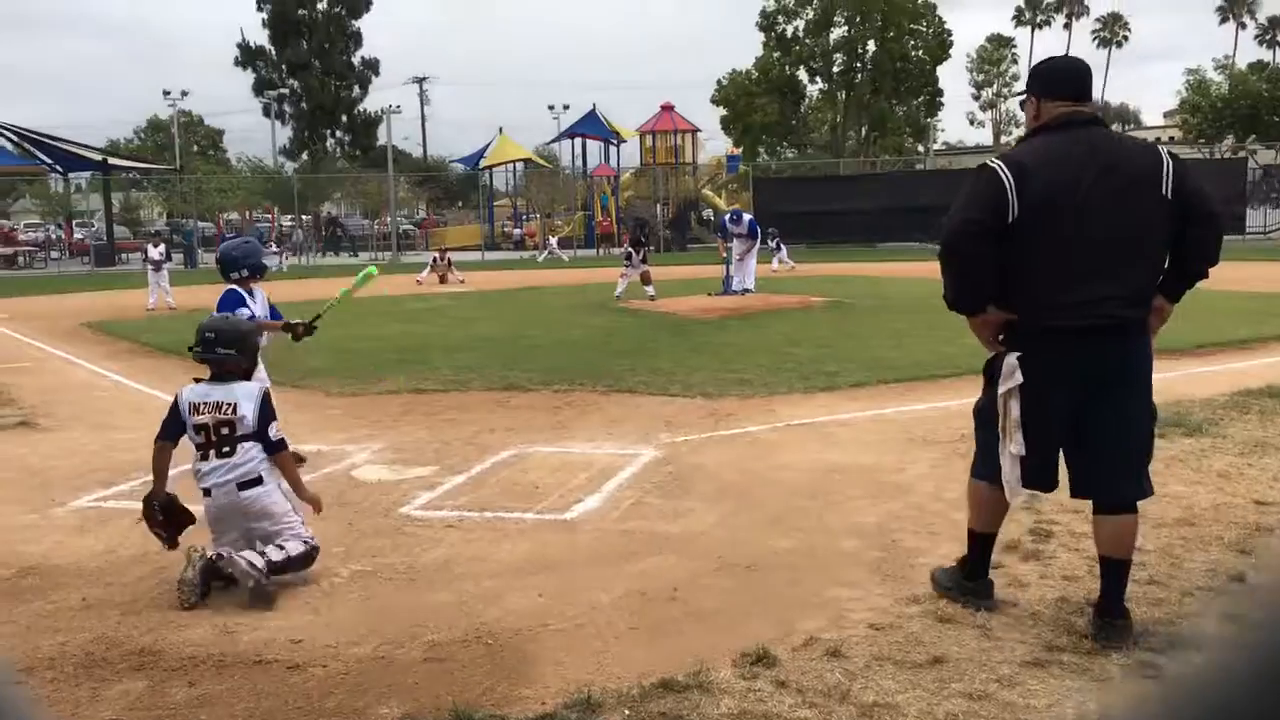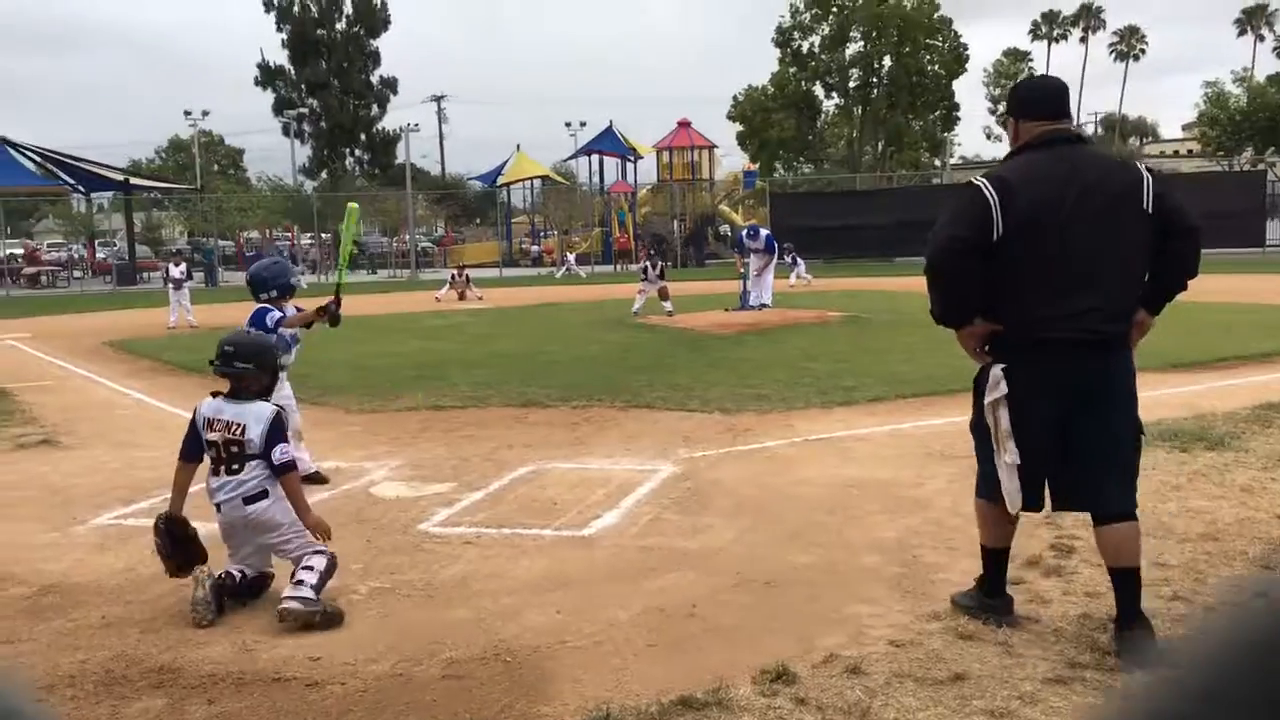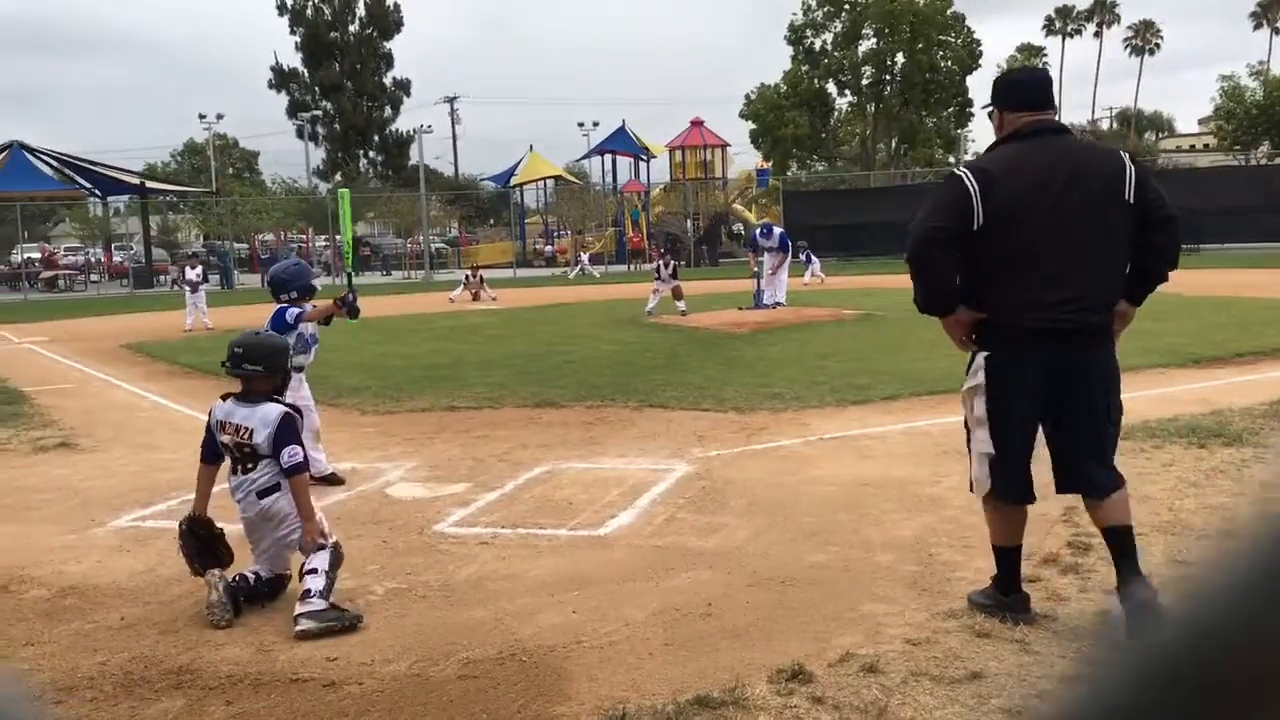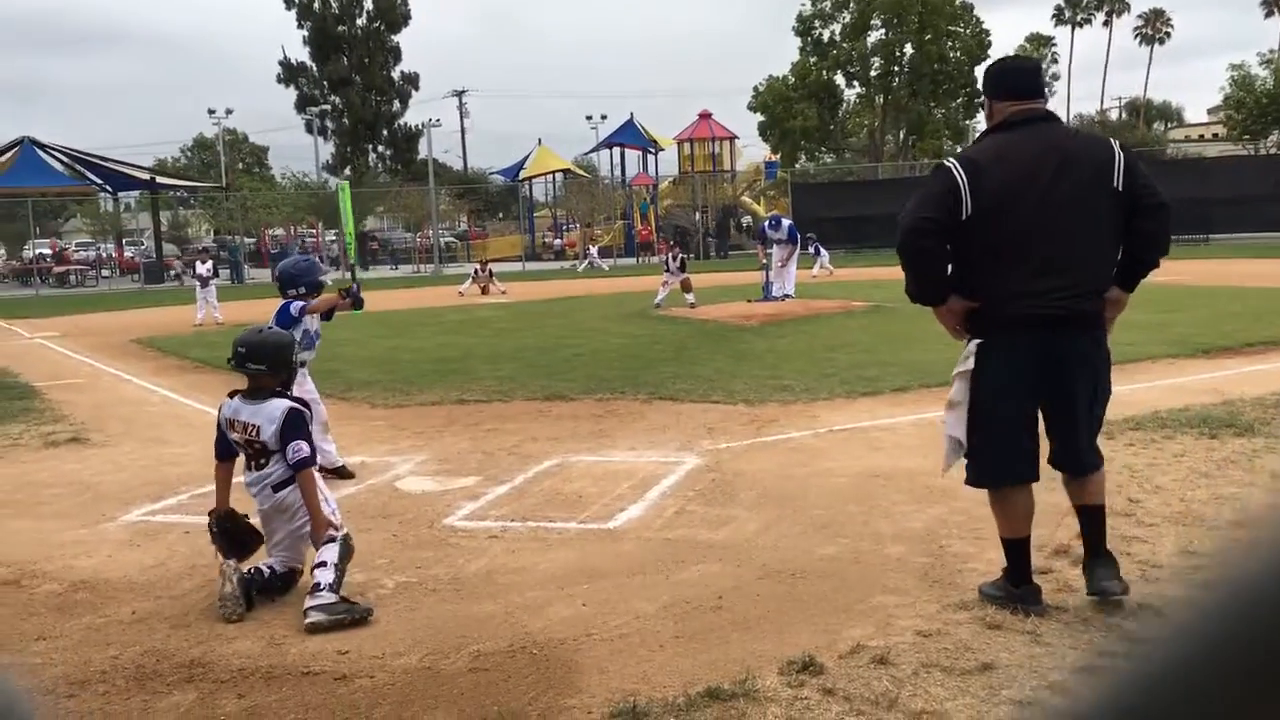
dt=0.2s
person 1, frame 1
left shoulder: (1013, 168)
right shoulder: (1154, 161)
left elbow: (961, 240)
right elbow: (1205, 226)
left wrist: (975, 306)
right wrist: (1165, 293)
left hip: (1036, 346)
right hip: (1124, 345)
left knee: (998, 458)
right knee: (1117, 481)
left ankle: (973, 575)
right ankle: (1112, 610)
person 1, frame 2
left shoulder: (995, 187)
right shoulder: (1132, 176)
left elbow: (947, 257)
right elbow: (1183, 240)
left wrist: (963, 319)
right wrist: (1145, 307)
left hip: (1022, 359)
right hip: (1107, 359)
left knee: (1002, 476)
right knee: (1113, 492)
left ankle: (992, 593)
right ankle: (1132, 621)
person 1, frame 3
left shoulder: (979, 177)
right shoulder: (1115, 166)
left elbow: (927, 244)
right elbow: (1164, 229)
left wrist: (947, 308)
right wrist: (1129, 297)
left hip: (1008, 348)
right hip: (1090, 346)
left knee: (1002, 471)
right knee: (1096, 468)
left ankle: (1008, 590)
right ankle: (1131, 580)
person 1, frame 4
left shoulder: (969, 167)
right shoulder: (1106, 154)
left elbow: (916, 235)
right elbow: (1154, 216)
left wrist: (939, 297)
right wrist: (1121, 283)
left hip: (1002, 337)
right hip: (1082, 332)
left knee: (1004, 461)
right knee: (1079, 449)
left ankle: (1020, 582)
right ankle: (1099, 560)
person 2, frame 1
left shoulder: (186, 396)
right shoulder: (255, 393)
left elbow: (163, 444)
right elbow: (277, 449)
left wrist: (158, 491)
right wrist: (301, 490)
left hip: (214, 496)
right hip: (256, 488)
left knee: (234, 554)
right knee: (303, 546)
left ankle: (206, 567)
right ankle: (257, 565)
person 2, frame 2
left shoulder: (204, 410)
right shoulder: (268, 415)
left elbow: (186, 463)
right elbow: (284, 470)
left wrist: (174, 514)
right wrist: (306, 515)
left hip: (227, 510)
right hip: (266, 503)
left knee: (254, 576)
right knee: (319, 554)
left ankle: (217, 585)
right ankle: (299, 597)
person 2, frame 3
left shoulder: (219, 411)
right shoulder: (280, 416)
left elbow: (208, 465)
right elbow: (295, 472)
left wrist: (199, 515)
right wrist: (309, 521)
left hip: (249, 505)
right hip: (281, 496)
left knee: (272, 574)
right knee: (324, 548)
left ankle: (230, 586)
right ankle: (312, 609)
person 2, frame 4
left shoulder: (228, 408)
right shoulder: (287, 412)
left elbow: (223, 461)
right elbow: (302, 467)
left wrist: (222, 509)
right wrist: (317, 516)
left hip: (265, 498)
right hip: (295, 489)
left knee: (284, 567)
left ankle: (244, 580)
right ankle: (322, 602)
person 3, frame 1
left shoulder: (259, 294)
right shoulder: (232, 296)
left elbow: (276, 319)
right elbow: (252, 322)
left wrist: (294, 326)
right wrist: (286, 327)
person 3, frame 2
left shoulder: (289, 308)
right shoulder: (262, 313)
left elbow: (309, 319)
right elbow: (288, 323)
left wrist: (328, 311)
right wrist: (319, 312)
left hip: (280, 378)
left knee: (293, 423)
left ankle: (304, 468)
person 3, frame 3
left shoulder: (307, 309)
right shoulder: (283, 313)
left elbow: (331, 313)
right elbow: (308, 317)
left wrist: (346, 306)
right wrist: (338, 303)
left hip: (298, 378)
left knee: (311, 424)
left ankle: (319, 469)
person 3, frame 4
left shoulder: (313, 305)
right shoulder: (288, 308)
left elbow: (338, 307)
right elbow: (314, 308)
left wrist: (352, 299)
right wrist: (343, 293)
left hip: (301, 373)
left knee: (319, 416)
left ankle: (330, 461)
